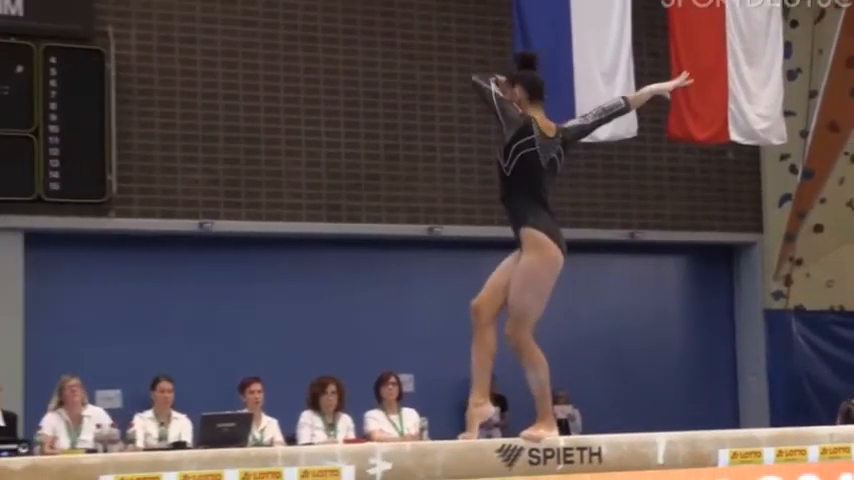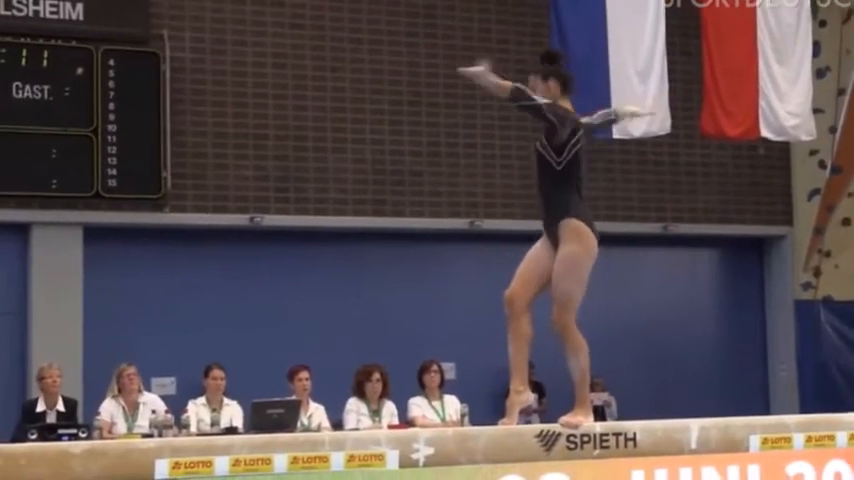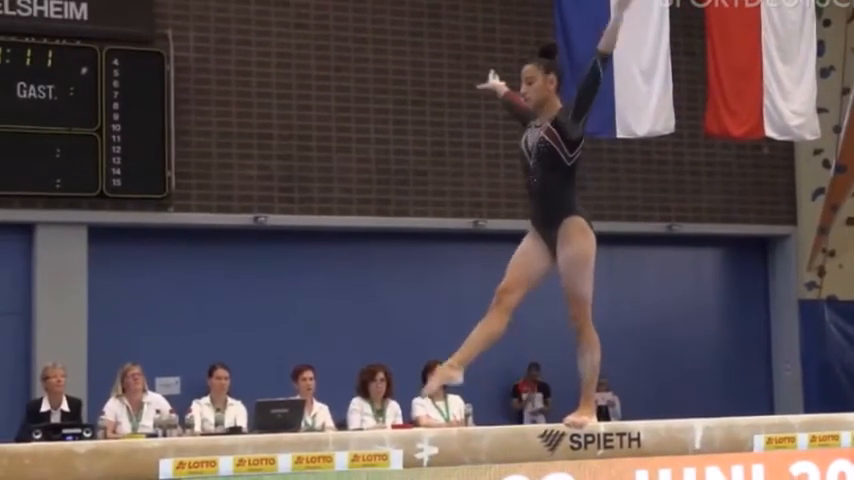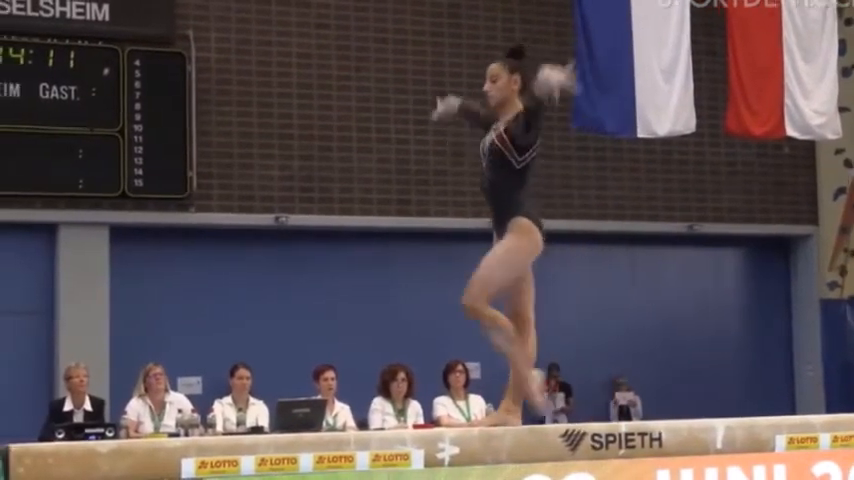
dt=0.5s
person 1, frame 1
left shoulder: (519, 124)
right shoulder: (560, 133)
left elbow: (481, 84)
right elbow: (610, 110)
left wrist: (499, 87)
right wrist: (658, 88)
left hip: (539, 242)
right hip: (532, 242)
left knee: (518, 332)
right knee: (481, 310)
left ankle: (546, 420)
right ankle: (480, 400)
person 1, frame 2
left shoulder: (561, 118)
right shoulder: (579, 123)
left elbow: (526, 99)
right elbow: (608, 115)
left wrist: (488, 78)
right wrist: (628, 111)
left hip: (575, 230)
right hip: (554, 232)
left knee: (563, 319)
right knee: (515, 299)
left ankle: (583, 407)
right ankle: (519, 387)
person 1, frame 3
left shoulder: (570, 117)
right shoulder: (534, 122)
left elbow: (596, 72)
right elbow: (519, 104)
right wrist: (500, 89)
left hip: (571, 228)
right hip: (539, 231)
left knee: (580, 316)
right knee: (505, 297)
left ankle: (587, 406)
right ankle: (454, 368)
person 1, frame 4
left shoulder: (525, 119)
right shoulder: (496, 123)
left elbow: (540, 98)
right elbow: (477, 113)
left wrist: (547, 79)
right wrist: (454, 104)
left hip: (521, 229)
right hip: (504, 230)
left knee: (473, 302)
right knee: (521, 321)
left ankle: (526, 376)
right ankle: (511, 407)
